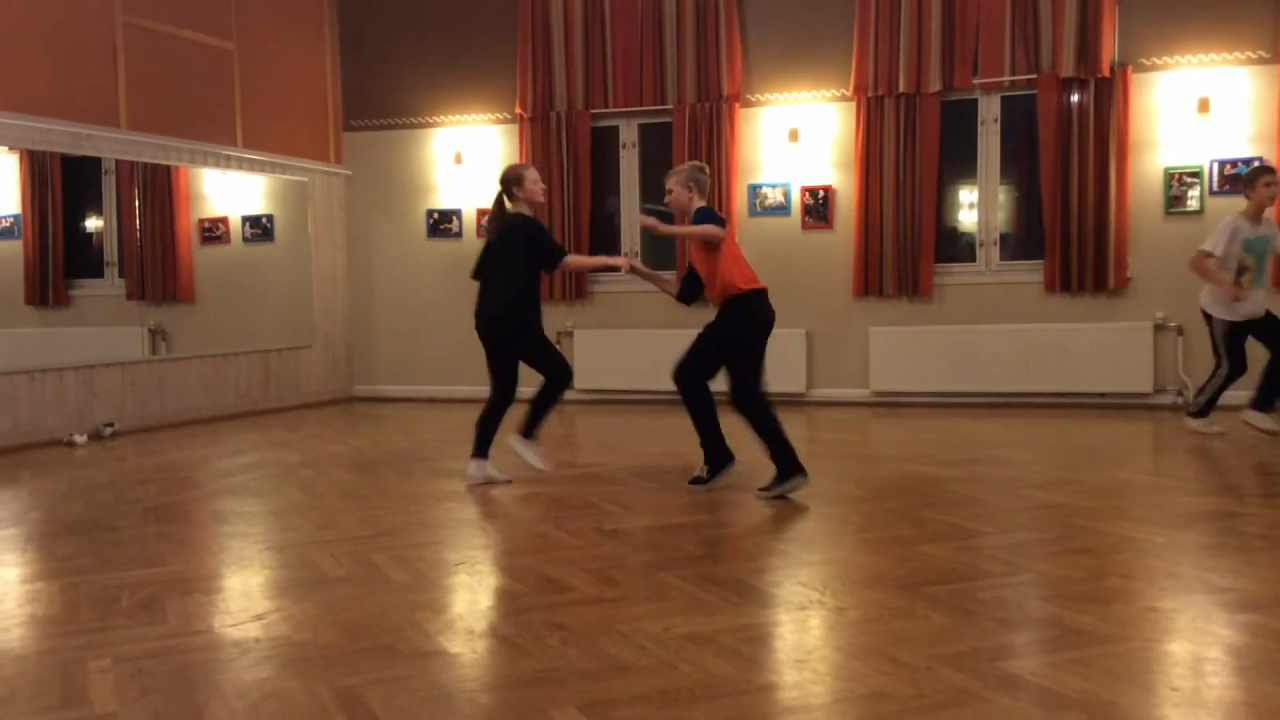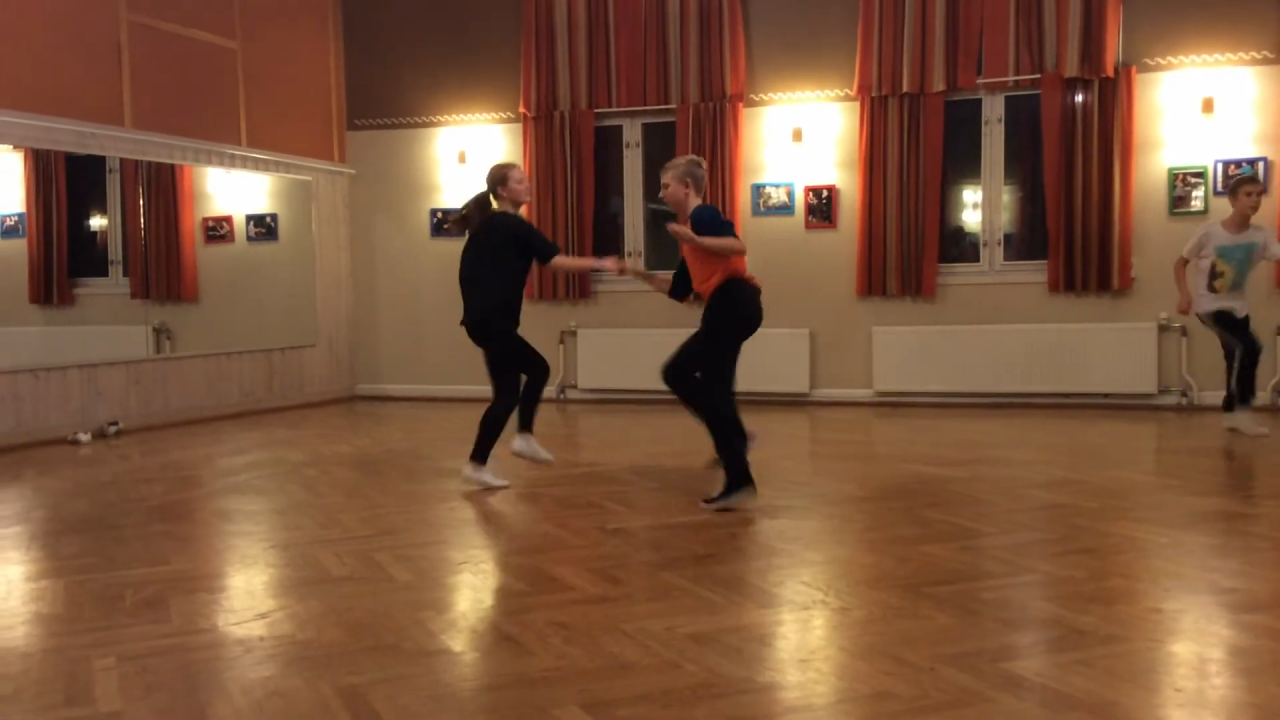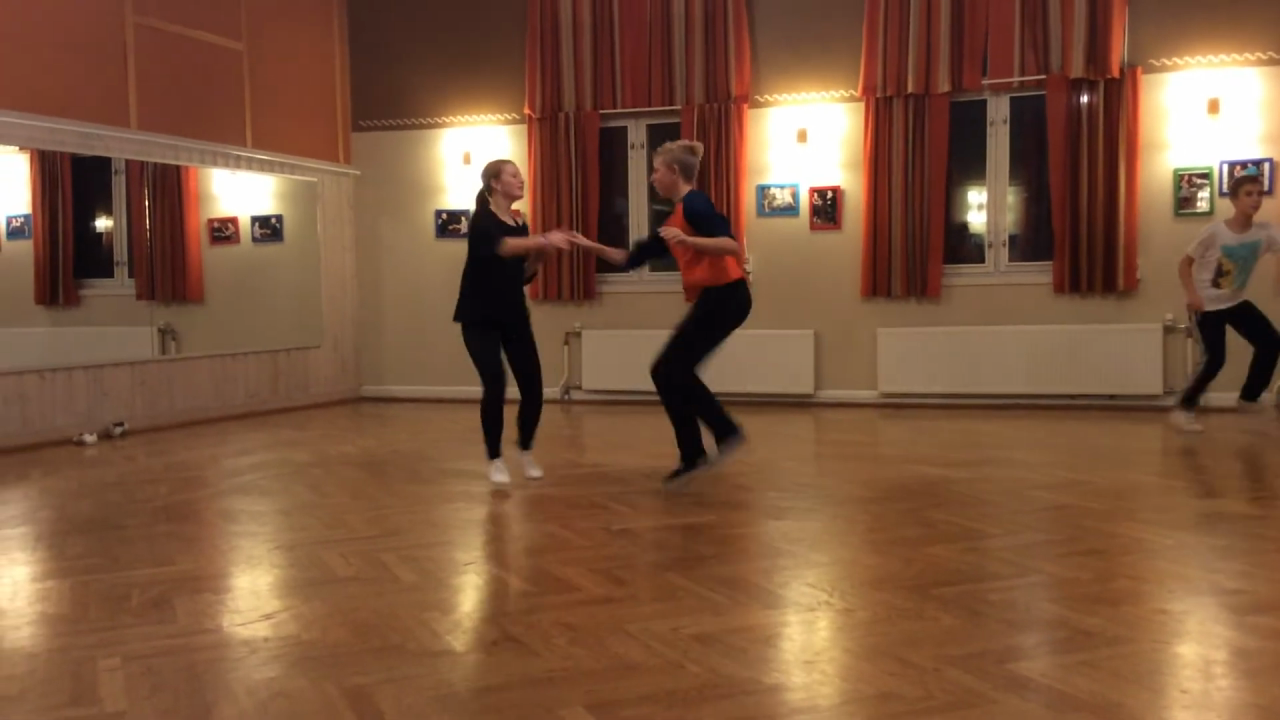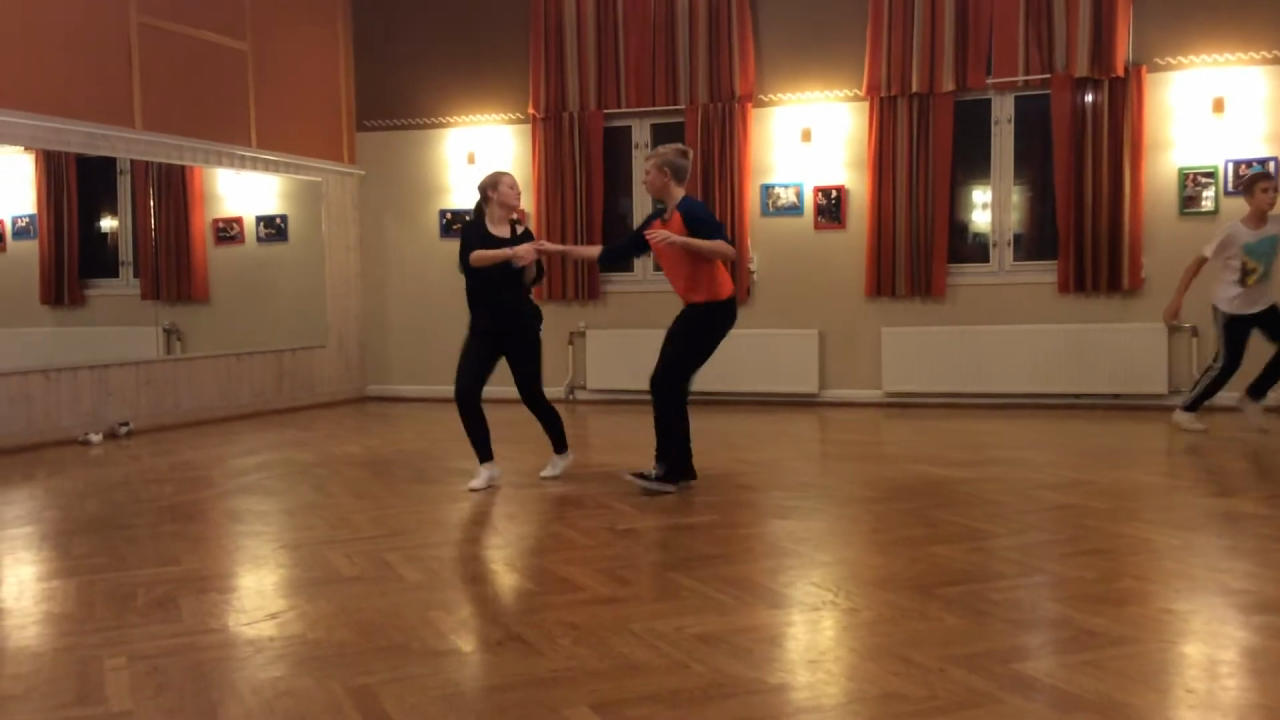
dt=0.2s
person 1, frame 1
left shoulder: (703, 217)
right shoulder: (700, 225)
left elbow: (718, 232)
right elbow: (685, 294)
left wrist: (666, 230)
right wrist: (646, 273)
left hip: (743, 308)
right hip: (751, 310)
left knee: (687, 377)
right knee: (745, 396)
left ankle: (716, 456)
right ankle: (789, 470)
person 1, frame 2
left shoulder: (704, 215)
right shoulder: (690, 227)
left elbow: (736, 246)
right elbow: (678, 291)
left wrist: (694, 240)
right wrist: (640, 274)
left hip: (732, 302)
right hip: (734, 307)
left ankle: (738, 480)
person 1, frame 3
left shoulder: (696, 205)
right shoulder: (674, 214)
left elbow: (733, 247)
right elbow: (633, 258)
left wrist: (688, 241)
right wrist: (592, 247)
left hip: (725, 297)
right hip: (715, 299)
left knee: (669, 371)
right knee: (669, 372)
left ankle: (717, 437)
right ankle: (692, 456)
person 1, frame 4
left shoulder: (693, 210)
right shoulder: (656, 220)
left elbow: (727, 251)
right elbow: (610, 254)
left wrist: (678, 240)
right wrist: (560, 250)
left hip: (714, 307)
right hip: (698, 307)
left knee: (667, 382)
right knee: (669, 382)
left ankle: (673, 470)
right ankle: (677, 469)
person 2, frame 1
left shoulder: (504, 227)
right shoulder: (527, 226)
left elbow: (481, 273)
right elbow: (563, 261)
right wrist: (610, 261)
left hip: (491, 320)
right hip: (512, 321)
left knee: (503, 392)
right knee: (560, 374)
left ankle: (479, 463)
right ankle: (525, 438)
person 2, frame 2
left shoulder: (483, 225)
right shoulder: (515, 226)
left elbow: (468, 270)
right elbow: (553, 261)
right wrist: (599, 264)
left hip: (482, 318)
right hip: (493, 320)
left knee: (538, 368)
right knee: (507, 391)
left ankle: (524, 437)
right ankle: (477, 466)
person 2, frame 3
left shoulder: (520, 226)
right shoulder: (483, 220)
left elbow: (526, 275)
right elbow: (501, 247)
left wrist: (538, 254)
right wrist: (543, 241)
left hip: (514, 316)
right hip: (480, 320)
left knee: (532, 388)
right knee: (494, 385)
left ankle: (526, 453)
right ankle: (495, 460)
person 2, frame 4
left shoulder: (523, 235)
right shoulder: (473, 230)
left elbow: (530, 281)
right elbow: (473, 259)
left wrist: (529, 263)
right wrist: (511, 252)
left hip: (521, 327)
right hip: (483, 329)
left knee: (533, 397)
right knee: (466, 394)
left ankle: (561, 453)
right ankle: (486, 466)
person 3, frame 1
right shoulder: (1232, 225)
right elbow: (1196, 261)
right wrist: (1225, 285)
left hip: (1253, 308)
right hip: (1221, 309)
right knee: (1231, 368)
right ankle: (1195, 415)
person 3, frame 2
right shoulder: (1209, 232)
right elbow: (1180, 263)
right wrist: (1184, 294)
left hip: (1237, 308)
right hip: (1208, 306)
left knee: (1239, 358)
right knee: (1248, 347)
left ankle: (1233, 412)
right ankle: (1242, 410)
person 3, frame 3
right shoulder: (1214, 232)
right elbow: (1186, 263)
right wrist: (1192, 293)
left hip: (1235, 302)
right hip: (1207, 305)
right knee: (1214, 359)
left ankle: (1249, 398)
right ankle: (1184, 410)
person 3, frame 4
right shoulder: (1232, 232)
right elbow: (1197, 263)
right wrist: (1177, 299)
right hip: (1231, 306)
right knee: (1227, 363)
left ankle: (1253, 398)
right ankle: (1186, 411)
